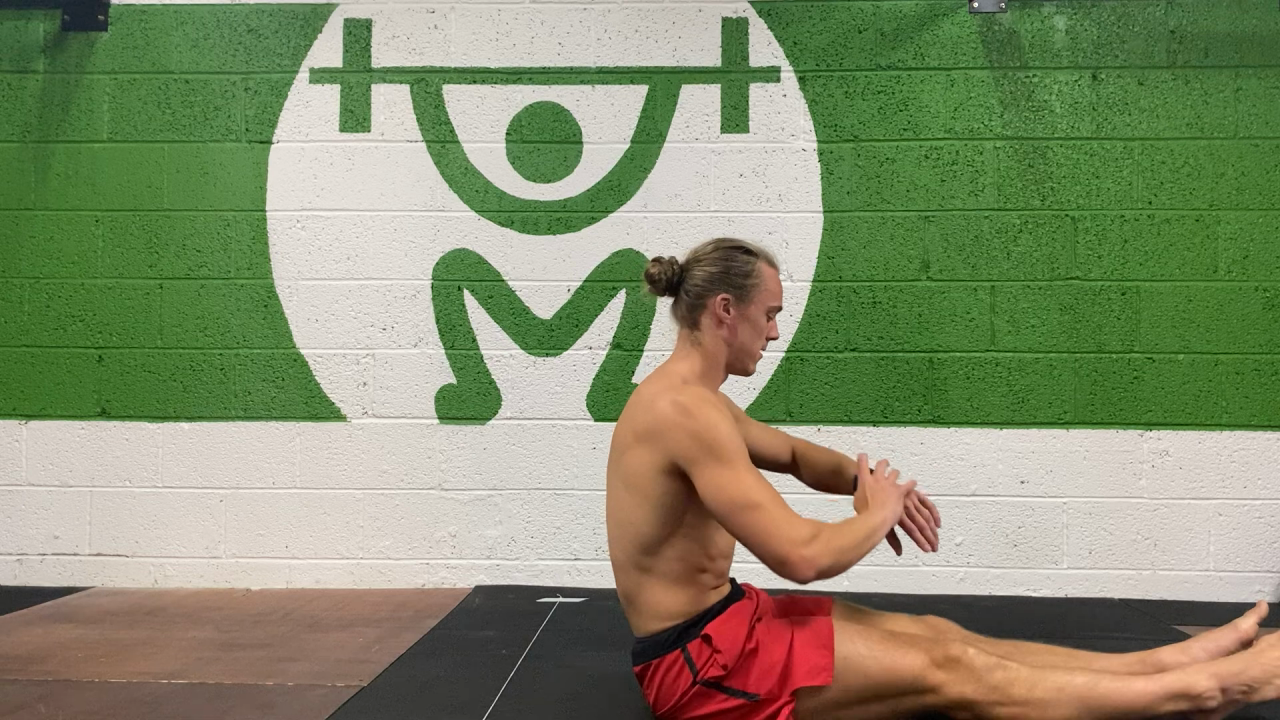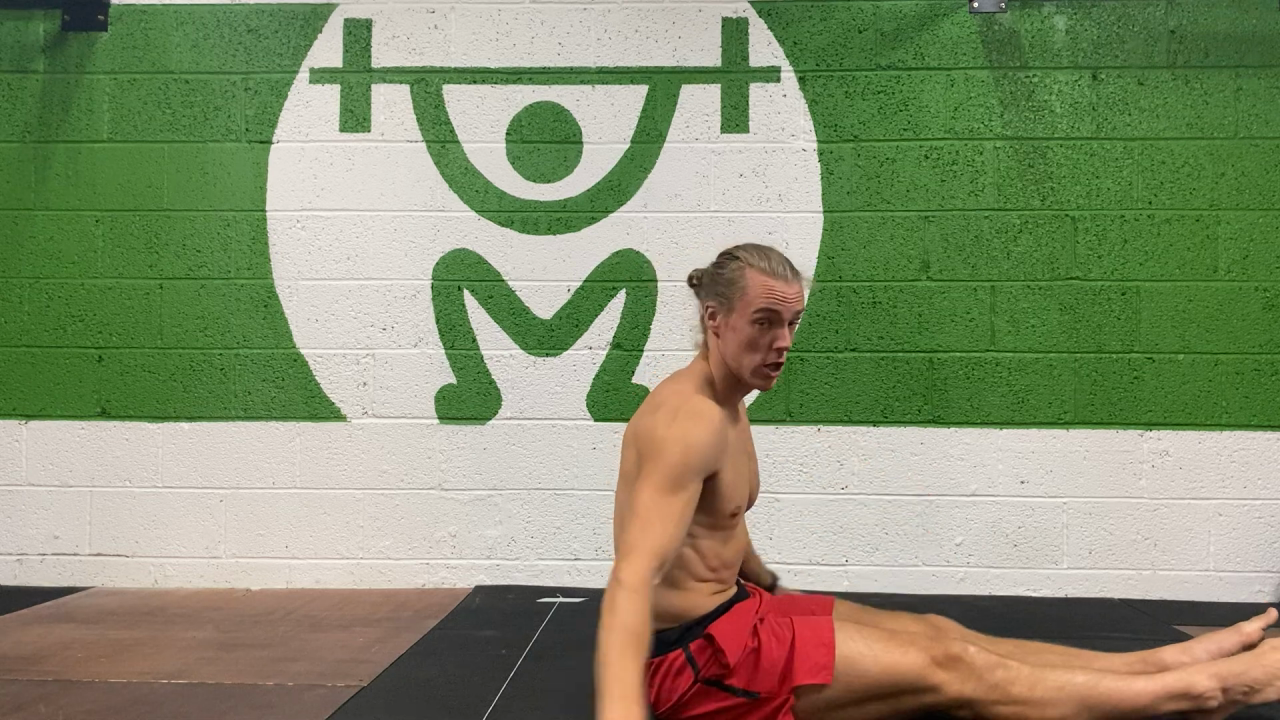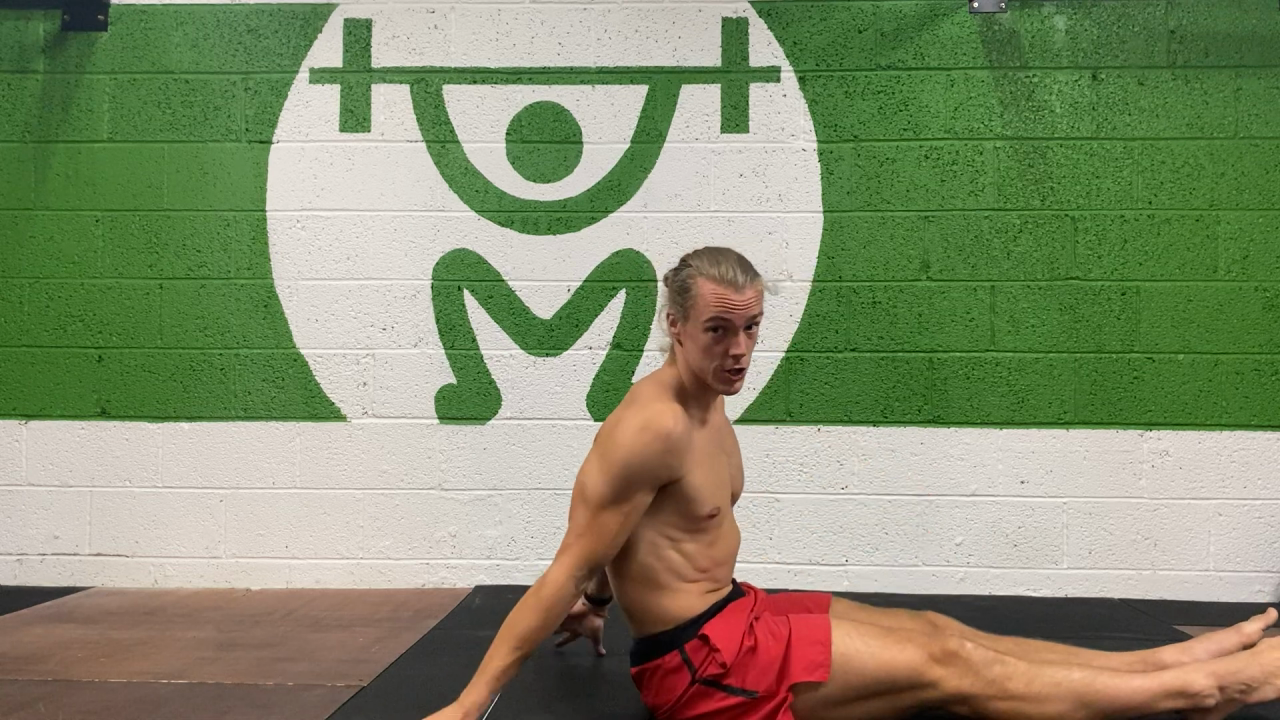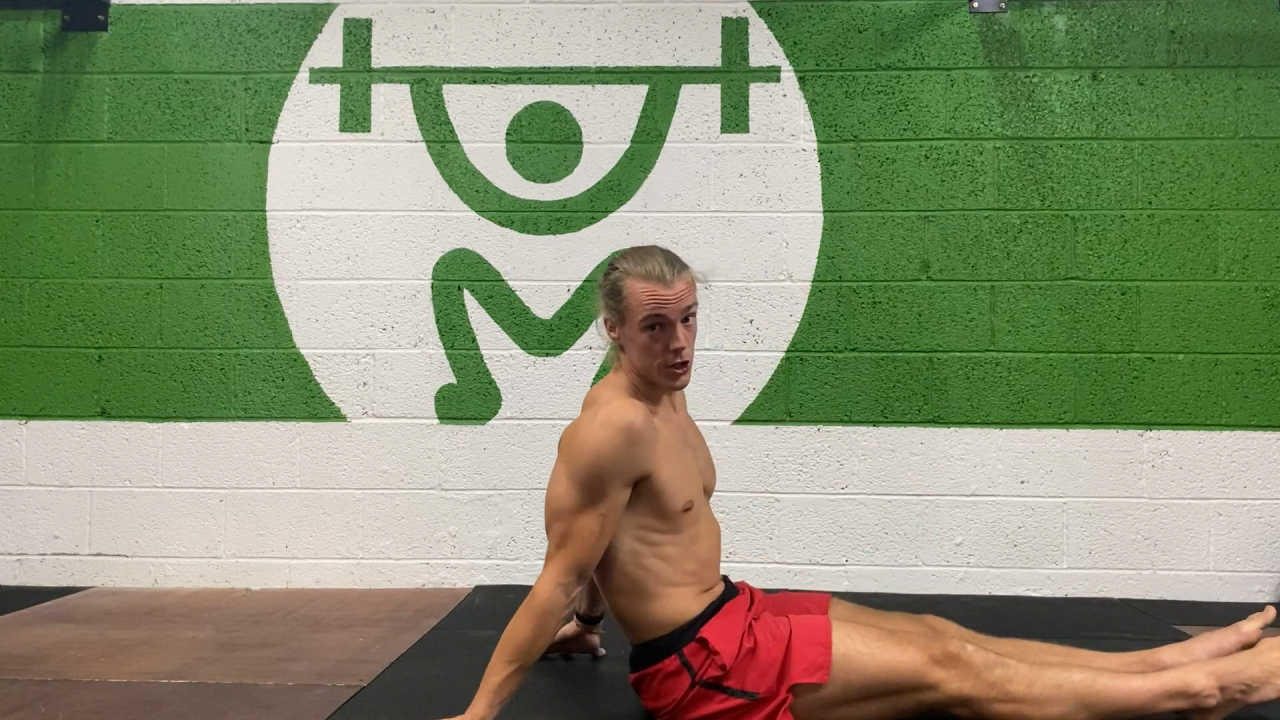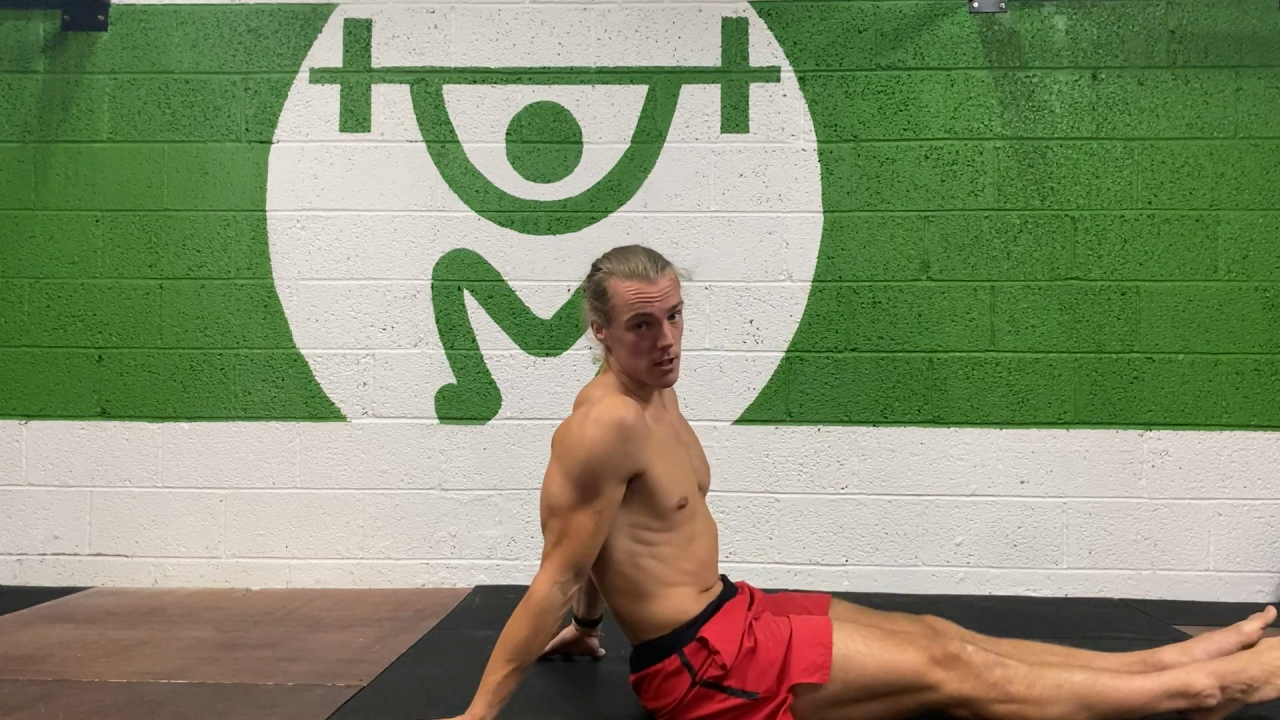
dt=0.4s
person 1, frame 1
left shoulder: (683, 398)
right shoulder: (688, 409)
left elbow: (794, 454)
right elbow: (802, 556)
left wrist: (876, 484)
right wrist: (874, 518)
left hip: (719, 623)
right hip: (700, 662)
left knee: (935, 637)
left ankle: (1171, 663)
person 1, frame 2
left shoulder: (718, 405)
right shoulder: (690, 420)
right elbow: (631, 581)
left wrist: (763, 577)
left hip: (725, 619)
right hip: (693, 655)
left knee: (936, 635)
left ankle: (1169, 662)
person 1, frame 3
left shoulder: (704, 398)
right shoulder: (651, 427)
right elbow: (567, 572)
left wrist: (599, 600)
left hip: (731, 618)
left knee: (935, 632)
person 1, frame 4
left shoulder: (662, 396)
right shoulder: (614, 425)
right elbow: (559, 580)
left wrist: (590, 622)
left hip: (729, 616)
left knee: (935, 635)
person 1, frame 5
left shoulder: (654, 392)
right shoulder: (606, 424)
right elbow: (557, 578)
left wrist: (588, 628)
left hip: (731, 617)
left knee: (936, 636)
